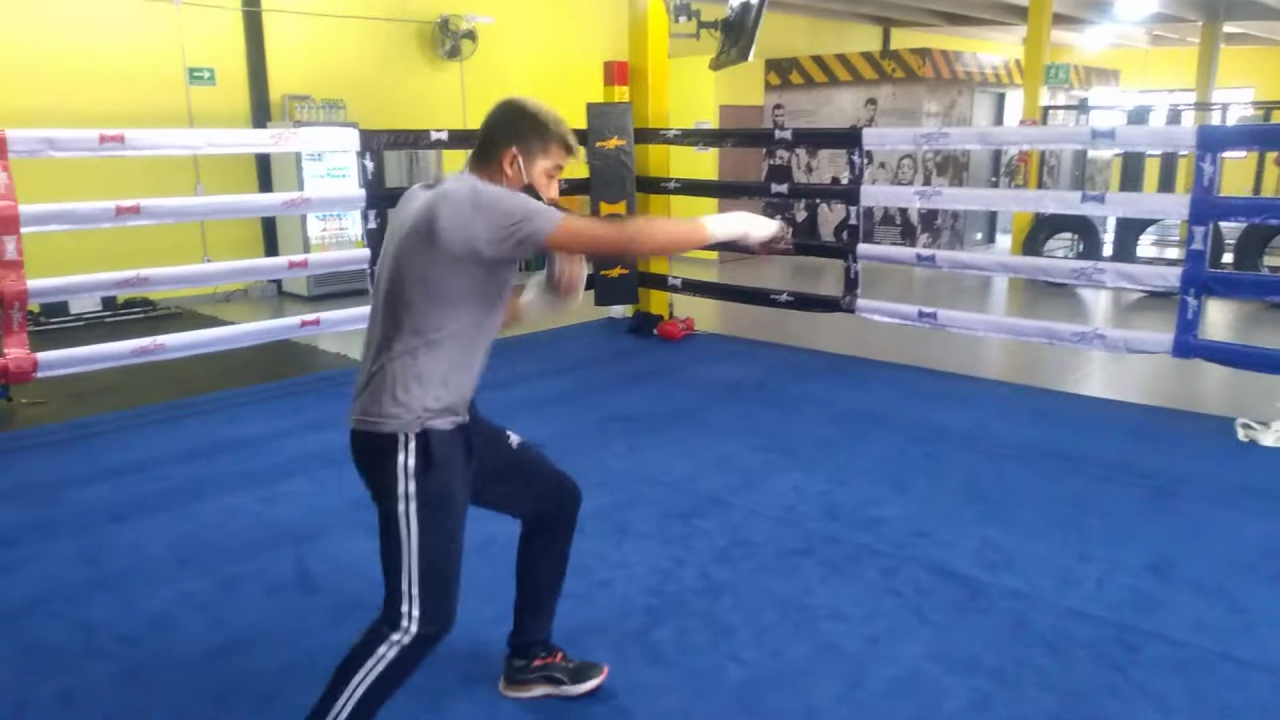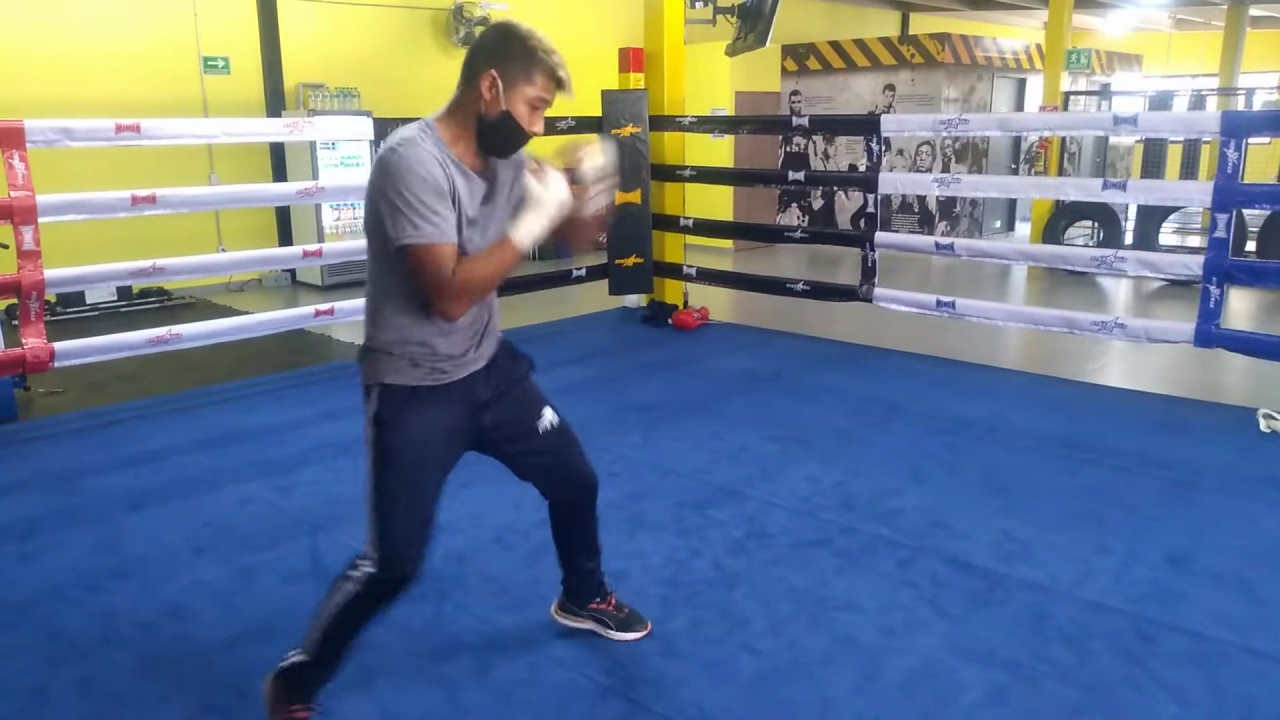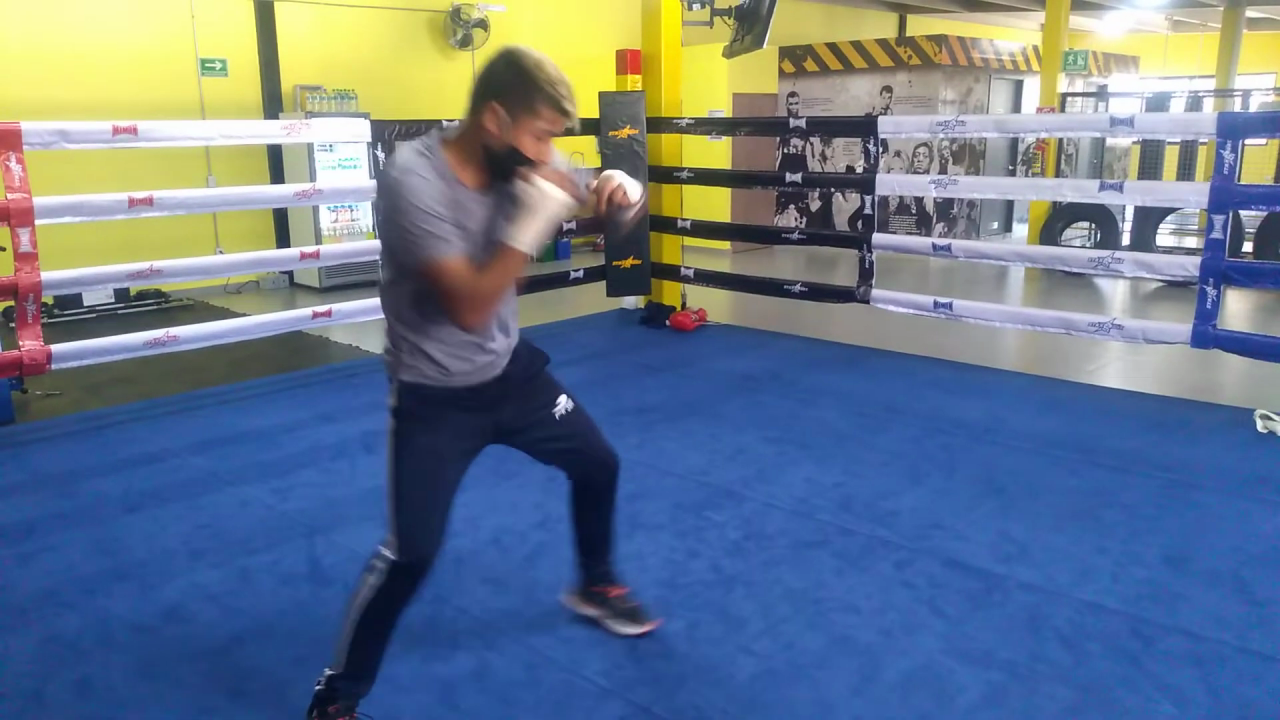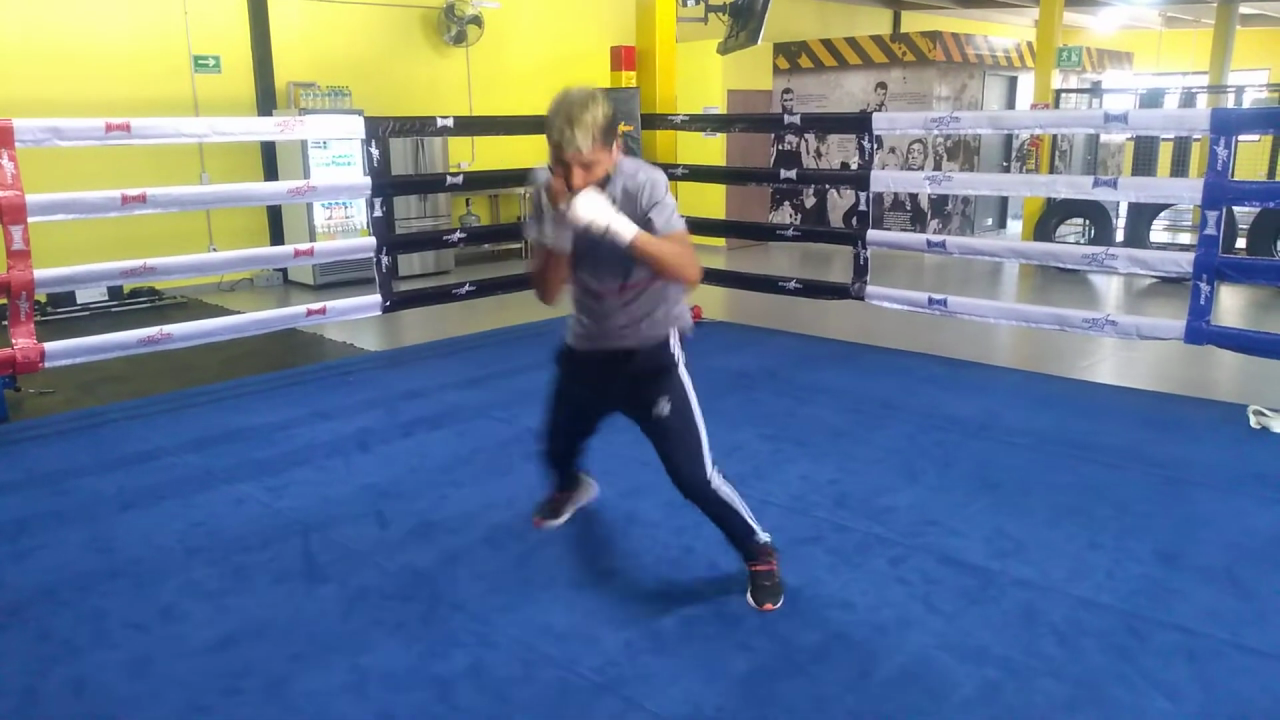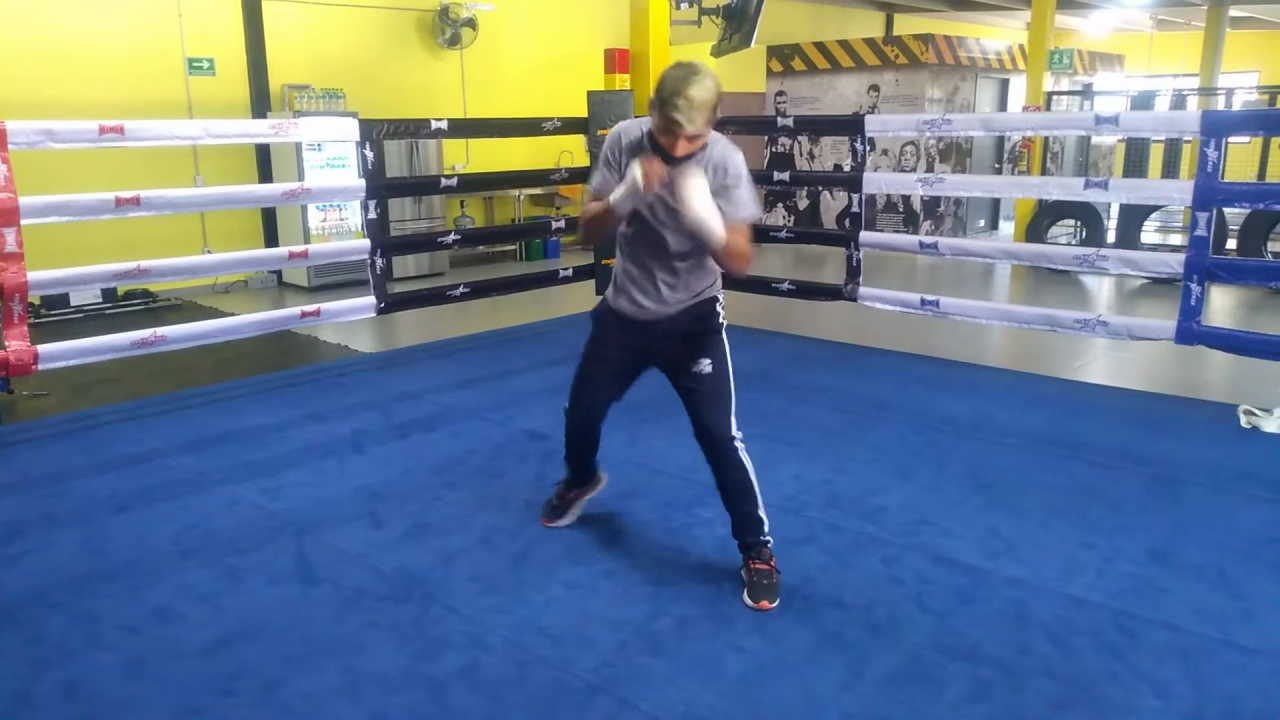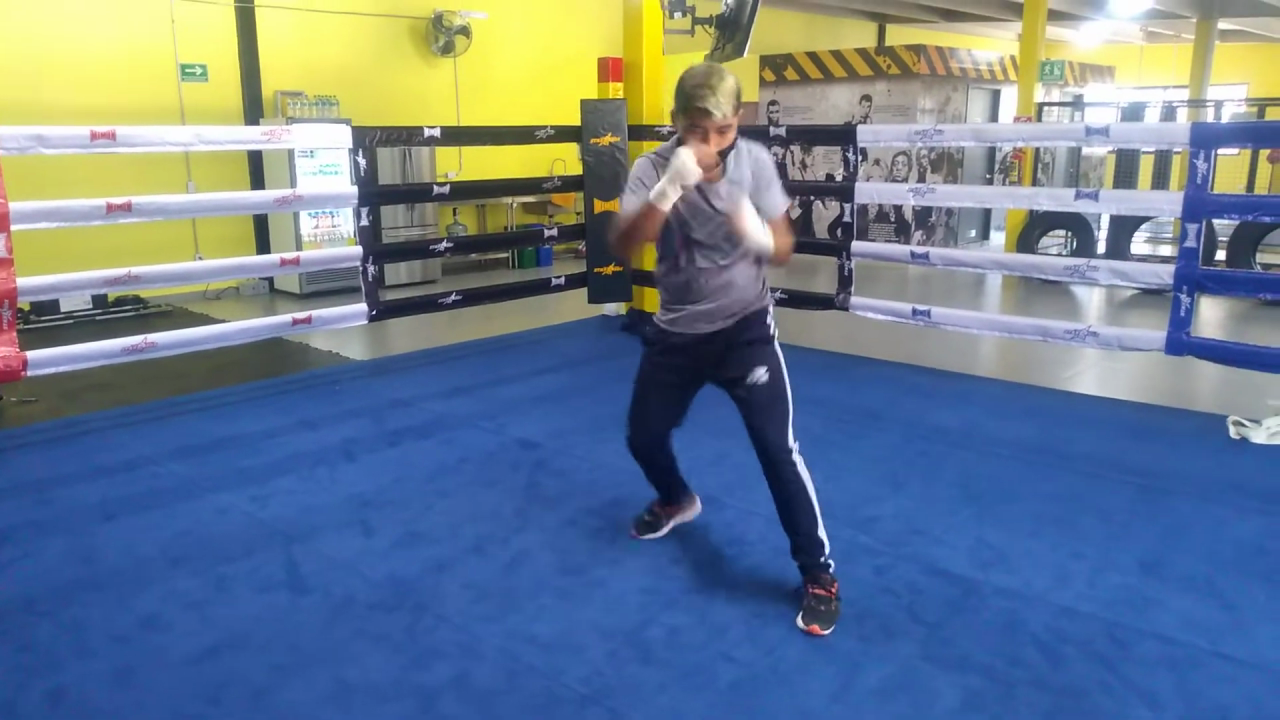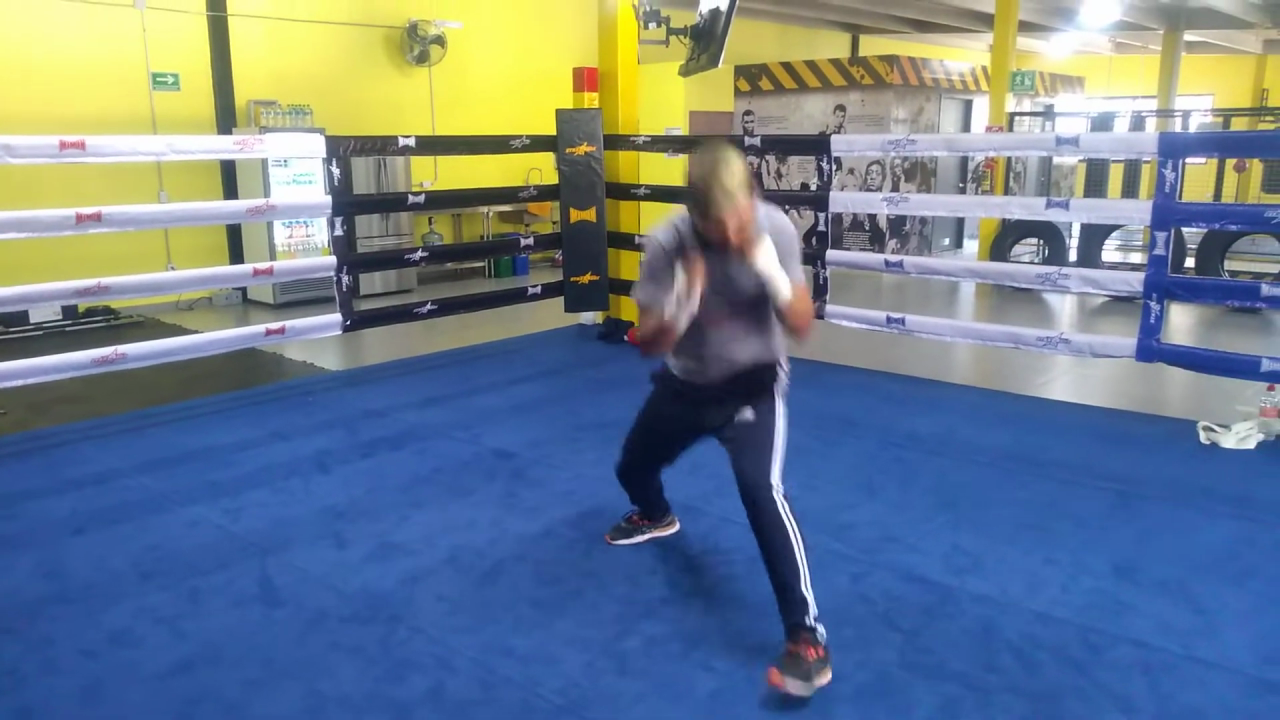
dt=0.5s
person 1, frame 1
left shoulder: (431, 202)
right shoulder: (477, 202)
right elbow: (615, 239)
left wrist: (543, 292)
right wrist: (726, 225)
left hip: (442, 420)
right hip: (410, 437)
left knee: (557, 500)
right knee: (417, 619)
left ankle: (528, 659)
person 1, frame 2
left shoulder: (502, 159)
right shoulder: (411, 160)
right elbow: (449, 294)
left wrist: (583, 202)
right wrist: (531, 222)
left hip: (488, 368)
right hip: (413, 390)
left knee: (576, 481)
right knee: (392, 564)
left ankle: (584, 597)
person 1, frame 3
left shoulder: (511, 168)
right shoulder: (412, 177)
right elbow: (468, 305)
left wrist: (616, 188)
right wrist: (533, 222)
left hip: (506, 370)
right hip: (435, 392)
left knee: (598, 463)
right knee: (411, 555)
left ankle: (597, 587)
person 1, frame 4
left shoulder: (642, 184)
right shoulder: (547, 187)
left elbow: (689, 271)
right elbow: (548, 290)
left wrist: (615, 224)
right wrist: (558, 228)
left hip: (654, 351)
right hip: (590, 350)
left knee: (694, 475)
right knee: (558, 445)
left ankle: (759, 554)
right ankle: (571, 486)
person 1, frame 5
left shoulder: (726, 162)
right shoulder: (622, 142)
left elbow: (739, 261)
right elbow: (589, 231)
left wrist: (708, 217)
right wrist: (623, 193)
left hip: (693, 314)
right hip: (624, 310)
left knee: (719, 435)
right knee: (581, 410)
left ankle: (757, 552)
right ankle: (581, 480)
person 1, frame 6
left shoulder: (754, 162)
right shoulder: (652, 167)
left elbow: (783, 247)
right elbow: (622, 246)
left wrist: (761, 239)
right wrist: (669, 189)
left hip: (744, 326)
right hip: (676, 333)
left knee: (777, 449)
right knee: (643, 435)
left ankle: (820, 575)
right ankle: (676, 499)
person 1, frame 7
left shoulder: (775, 227)
right shoulder: (666, 240)
left elbow: (801, 325)
right elbow: (647, 342)
left wrist: (773, 275)
right wrist: (672, 315)
left hip: (756, 377)
right hip: (686, 380)
left knee: (759, 484)
right knee: (633, 464)
left ankle: (807, 638)
right ankle: (654, 514)
